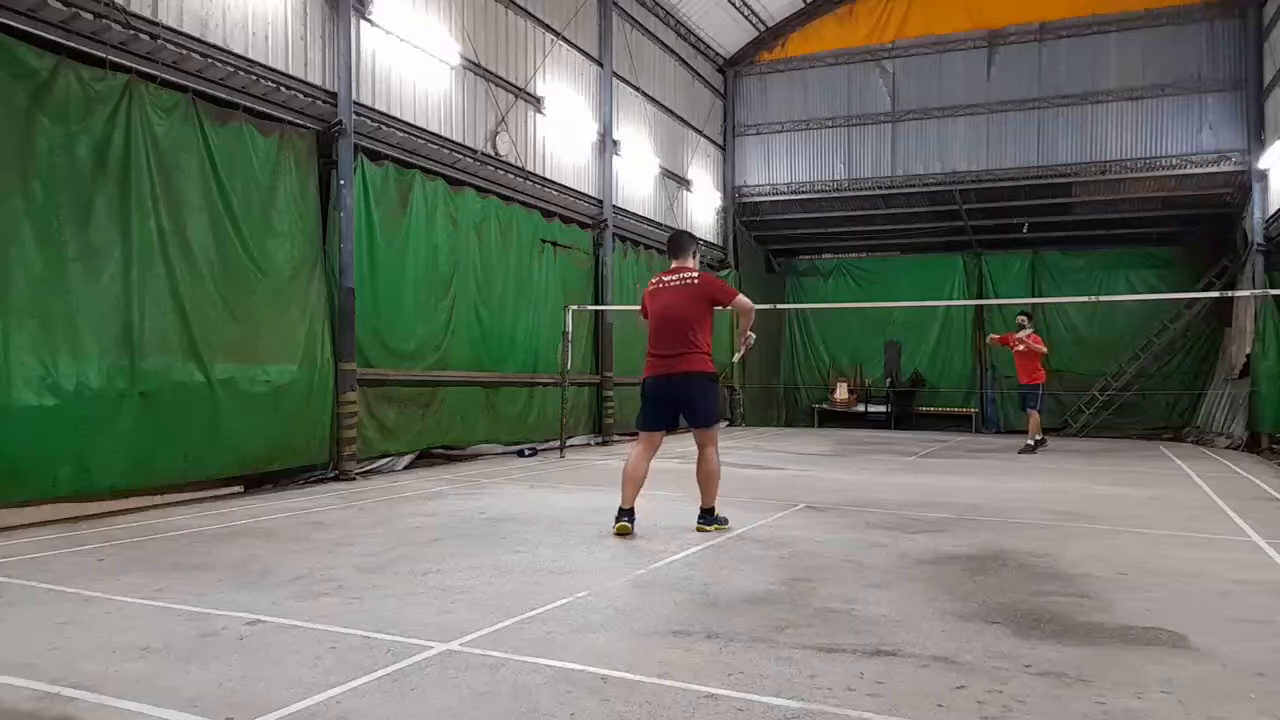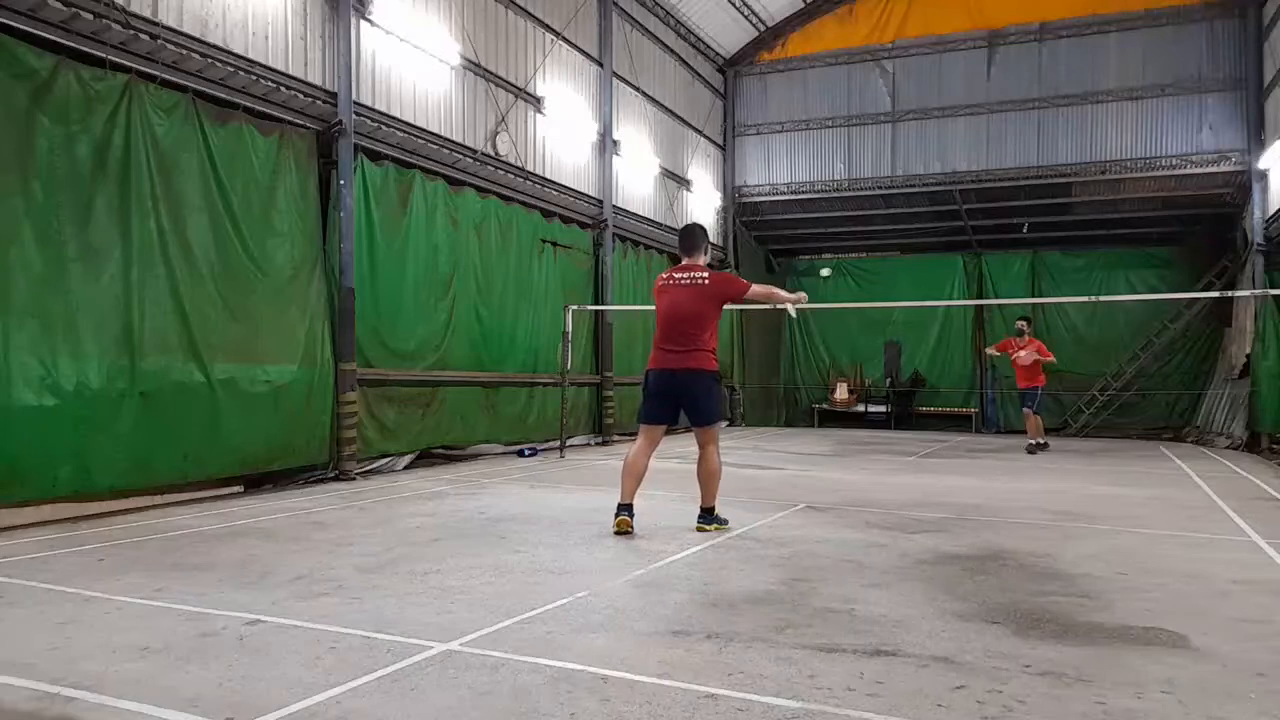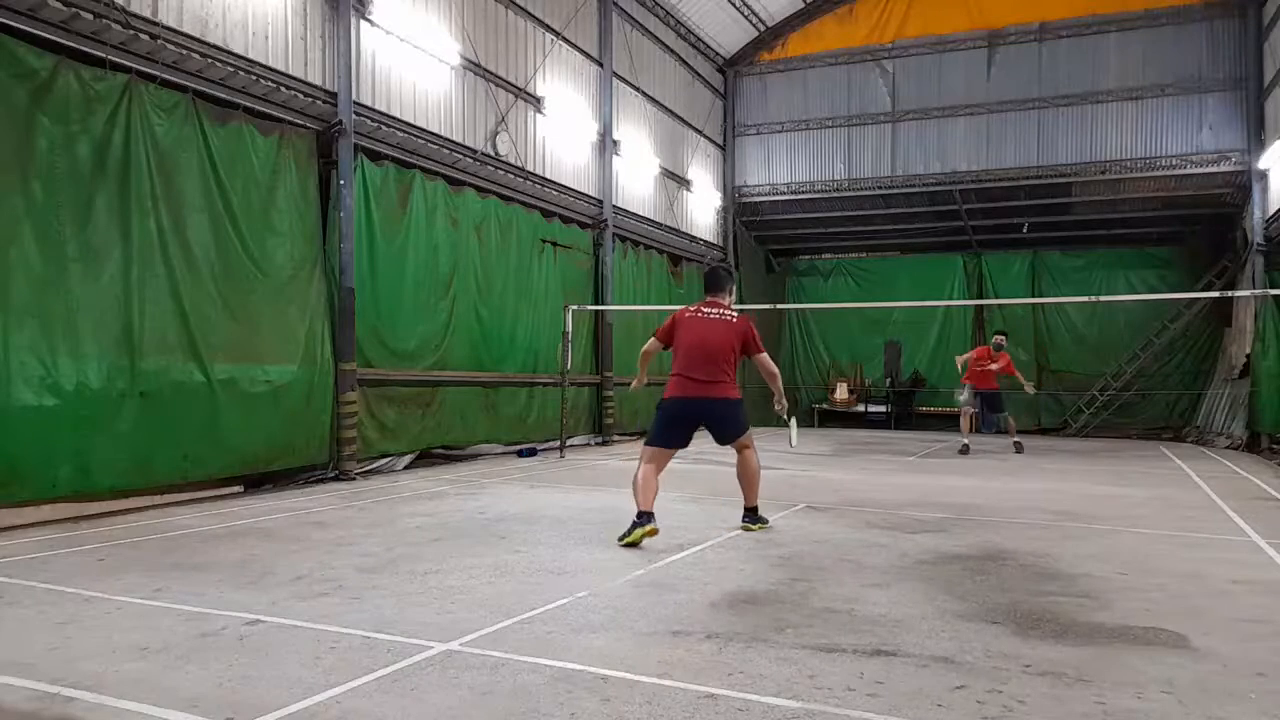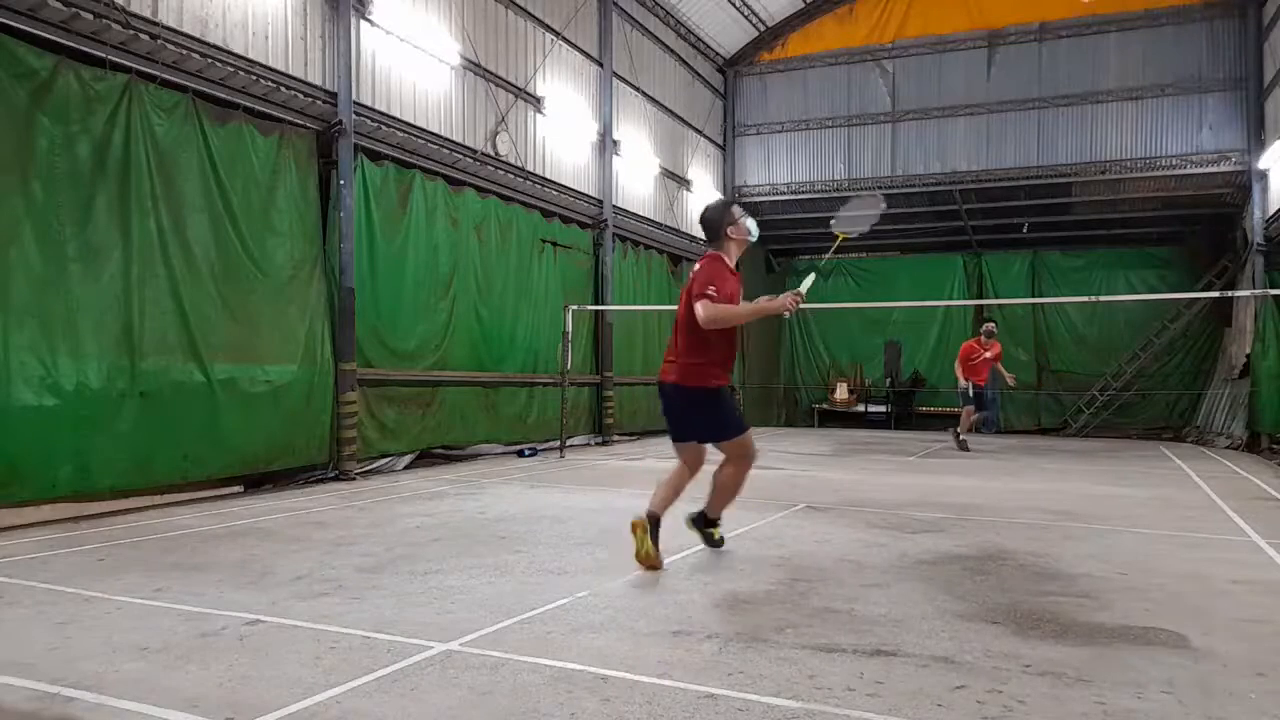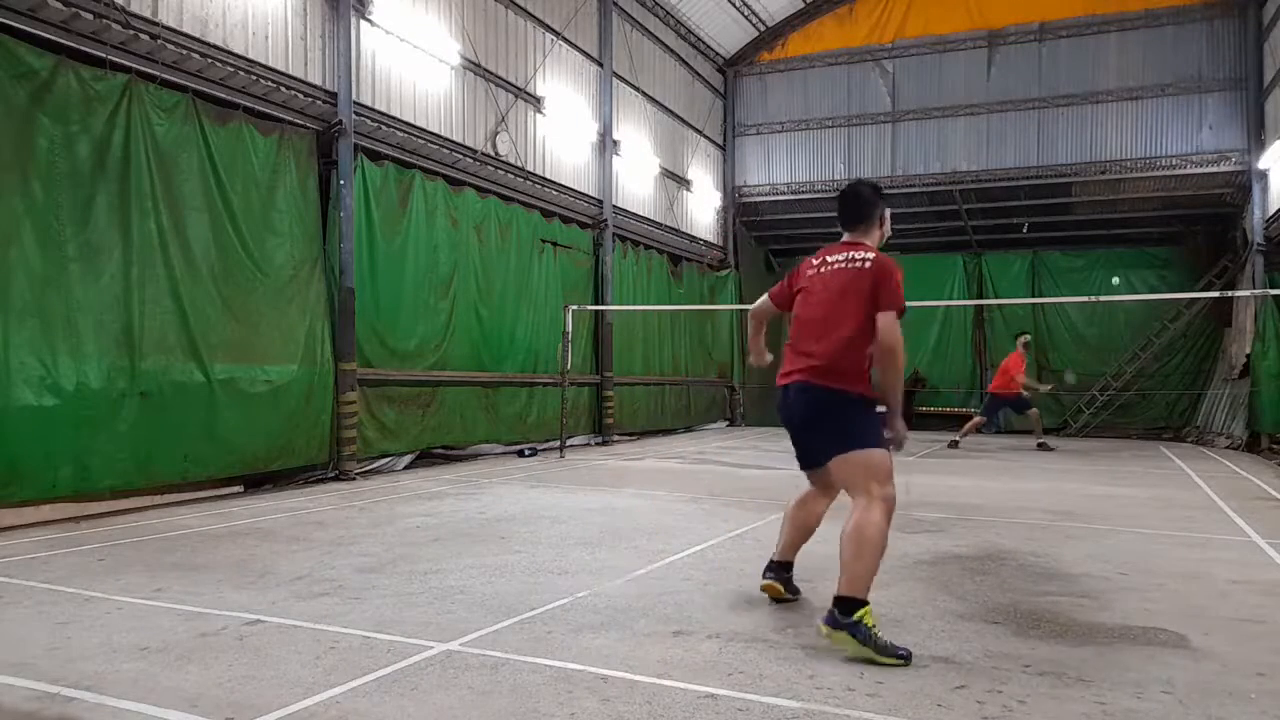
dt=0.7s
person 1, frame 1
left shoulder: (651, 288)
right shoulder: (704, 281)
right elbow: (747, 307)
right wrist: (743, 334)
left hip: (656, 376)
right hip: (695, 374)
left knee: (644, 447)
right knee: (707, 446)
left ankle: (625, 513)
right ankle: (708, 515)
person 1, frame 2
left shoulder: (662, 281)
right shoulder: (717, 281)
right elbow: (763, 292)
right wrist: (792, 298)
left hip: (660, 370)
right hip: (699, 371)
left knee: (645, 442)
right knee: (708, 444)
left ankle: (624, 509)
right ankle: (707, 514)
person 1, frame 3
left shoulder: (681, 316)
right shoulder: (741, 323)
left elbow: (647, 350)
right elbow: (770, 369)
left wrist: (640, 377)
right wrist: (780, 398)
left hip: (678, 398)
right hip: (722, 400)
left knee: (649, 464)
right knee: (745, 448)
left ankle: (644, 517)
right ankle: (751, 514)
person 1, frame 4
left shoulder: (712, 267)
right shoulder: (716, 273)
right elbow: (707, 316)
right wrist: (768, 306)
left hip: (675, 382)
right hip: (701, 386)
left knee: (689, 464)
right knee: (742, 454)
left ankle: (650, 521)
right ankle: (707, 520)
person 1, frame 5
left shoulder: (810, 266)
right shoulder: (883, 267)
left elbow: (758, 311)
right elbow: (888, 341)
left wrist: (758, 352)
right wrist: (894, 412)
left hip: (793, 390)
right hip: (837, 395)
left knee: (824, 486)
right knee: (877, 498)
left ankle: (779, 571)
right ankle: (848, 614)
